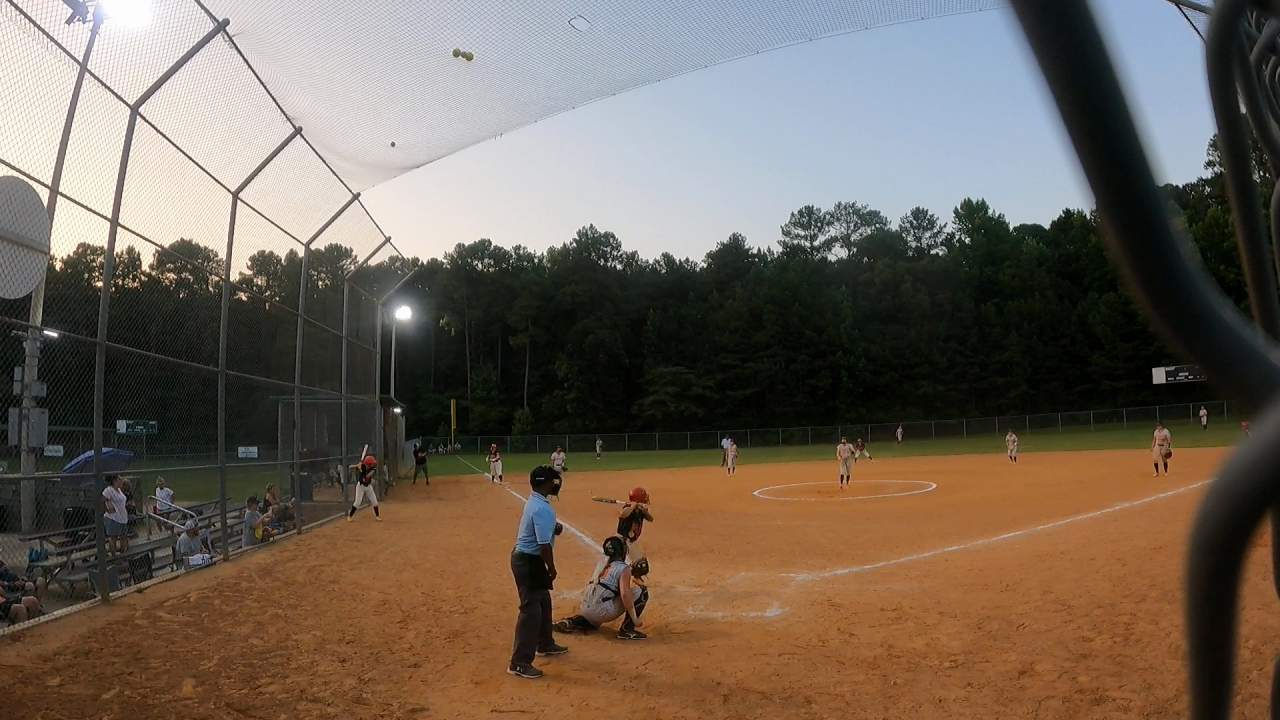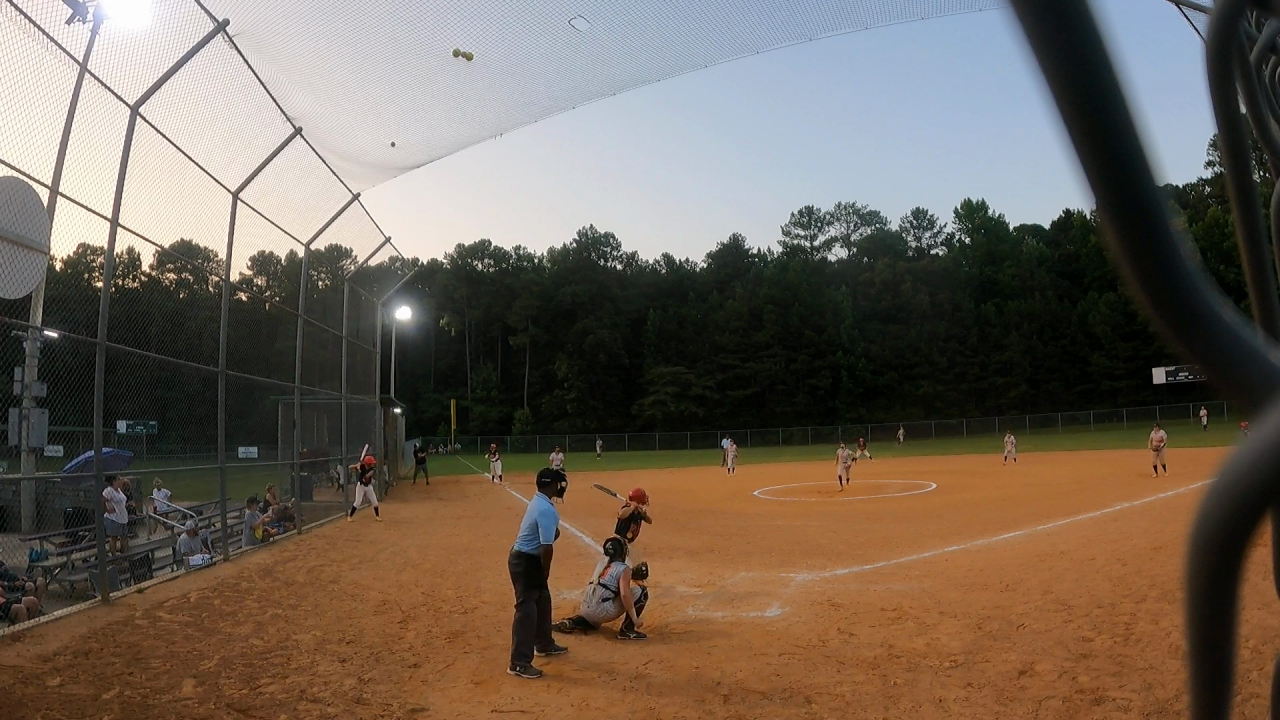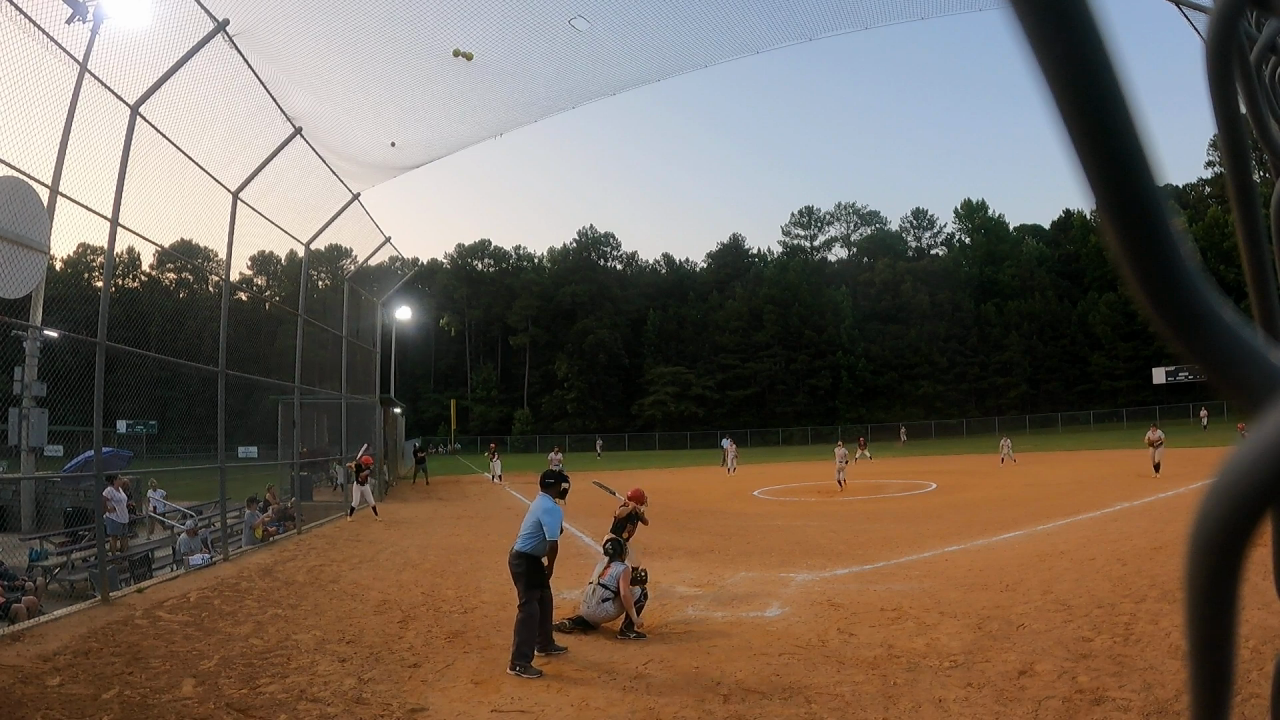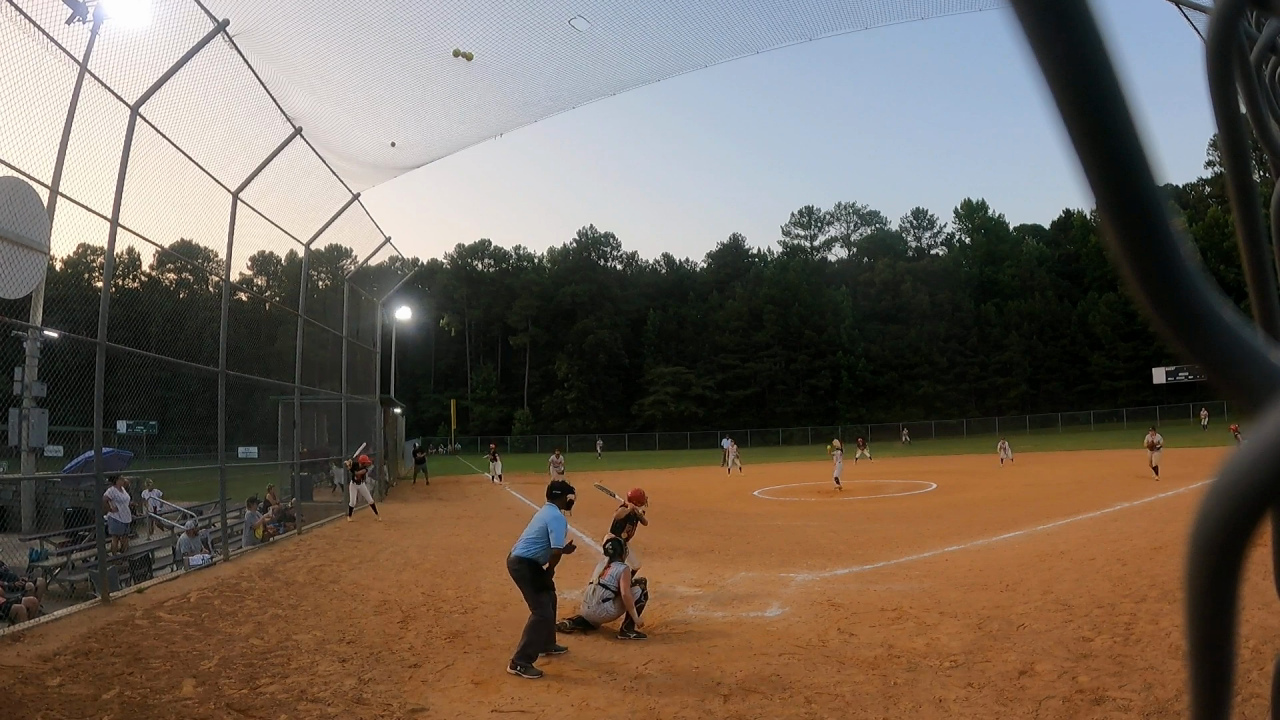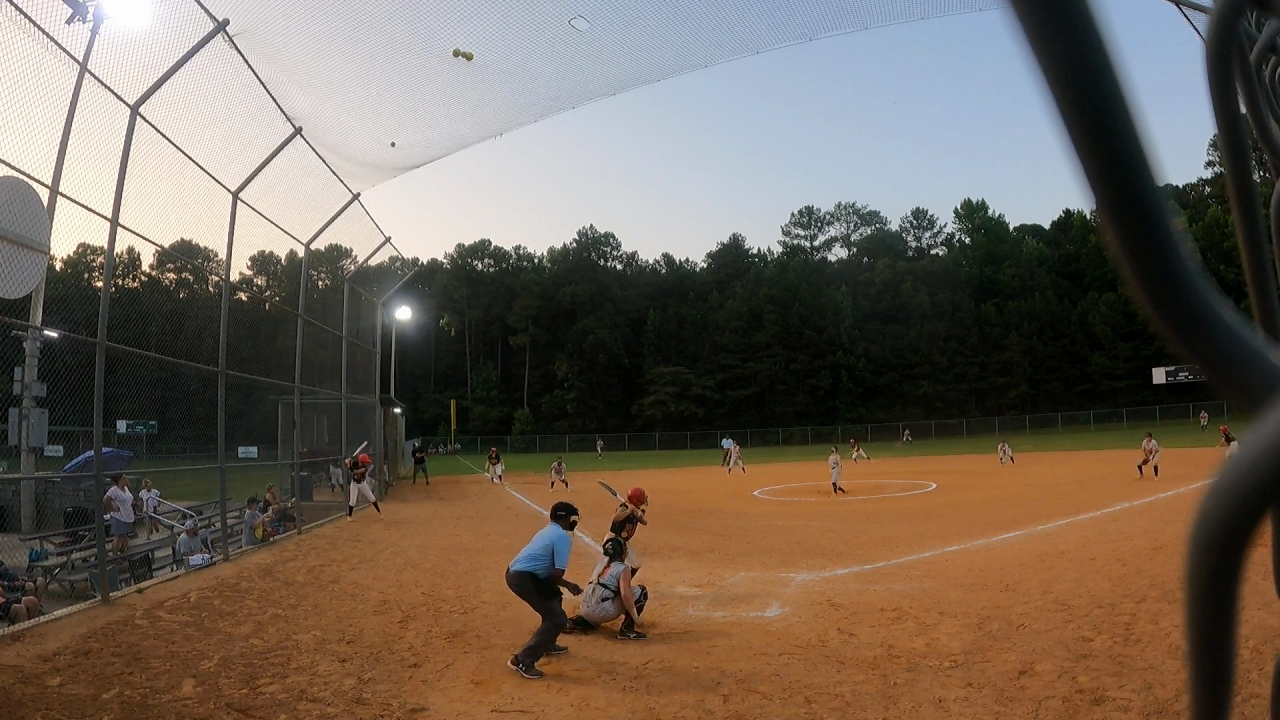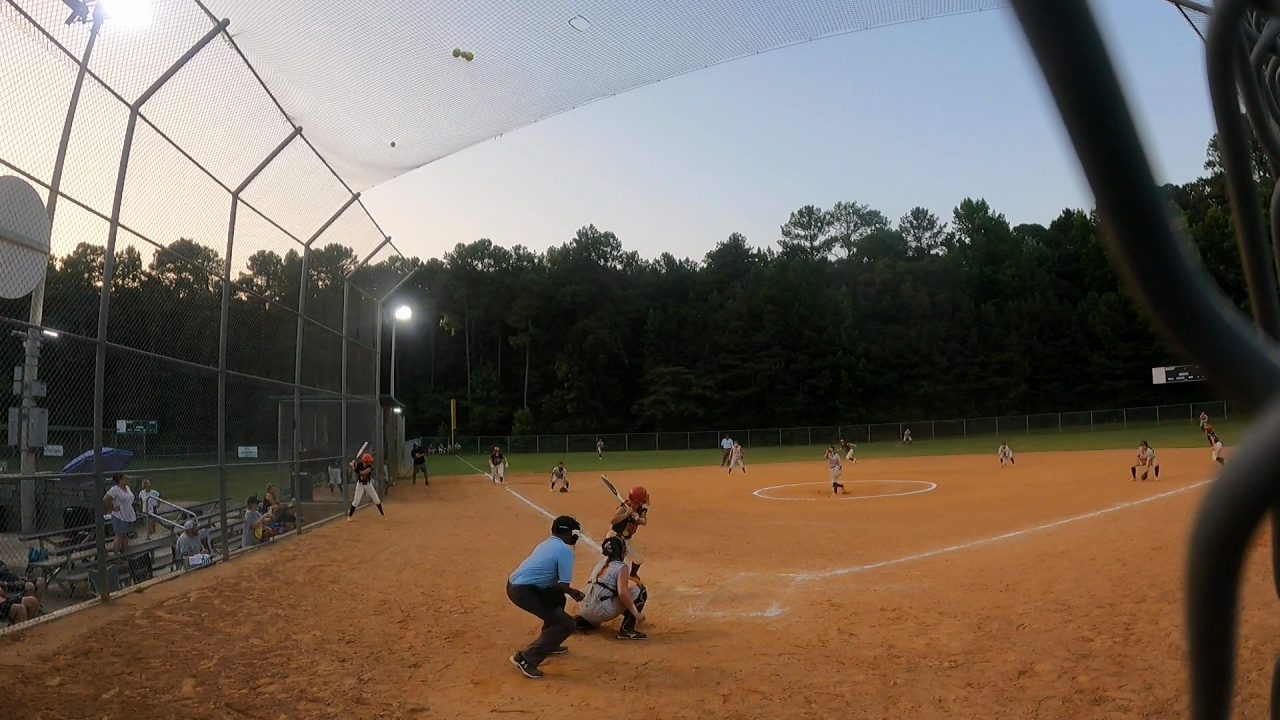
dt=0.2s
person 1, frame 1
left shoulder: (534, 501)
right shoulder: (543, 508)
right elbow: (544, 545)
left wrist: (553, 528)
right wrist: (552, 567)
left hip: (526, 557)
right hip: (529, 561)
left knee: (543, 602)
right knee: (531, 609)
left ankle: (544, 644)
right ankle: (519, 662)
person 1, frame 2
left shoulder: (538, 502)
right shoulder: (547, 509)
right elbow: (546, 546)
left wrist: (552, 538)
right wrist: (546, 570)
left hip: (526, 557)
right hip: (525, 561)
left knee: (543, 601)
right knee: (526, 609)
left ankle: (544, 645)
right ankle: (518, 663)
person 1, frame 3
left shoulder: (540, 502)
right shoulder: (551, 508)
right elbow: (552, 543)
right wrist: (550, 567)
left hip: (527, 557)
right hip: (525, 560)
left knee: (544, 600)
right knee: (529, 609)
left ankle: (544, 644)
right ankle: (519, 663)
person 1, frame 4
left shoulder: (545, 511)
right shoulder: (557, 517)
right elbow: (556, 552)
left wrist: (564, 549)
right wrist: (550, 570)
left hip: (521, 560)
right hip: (525, 564)
left knee: (549, 599)
right knee: (542, 611)
left ankle: (547, 645)
right ankle: (520, 663)
person 1, frame 5
left shoulder: (547, 531)
right shoulder: (562, 536)
right elbow: (559, 572)
left wrist: (567, 585)
left hip: (516, 573)
right hip: (524, 578)
left knee: (554, 598)
right knee: (557, 619)
left ankle: (547, 644)
right ankle: (522, 660)
person 1, frame 6
left shoulder: (546, 544)
right shoulder: (565, 550)
right elbow: (563, 586)
left wrist: (570, 592)
left hip: (516, 586)
right hip: (525, 591)
left knee: (558, 600)
right knee: (566, 624)
left ankle: (548, 644)
right ankle: (526, 658)
